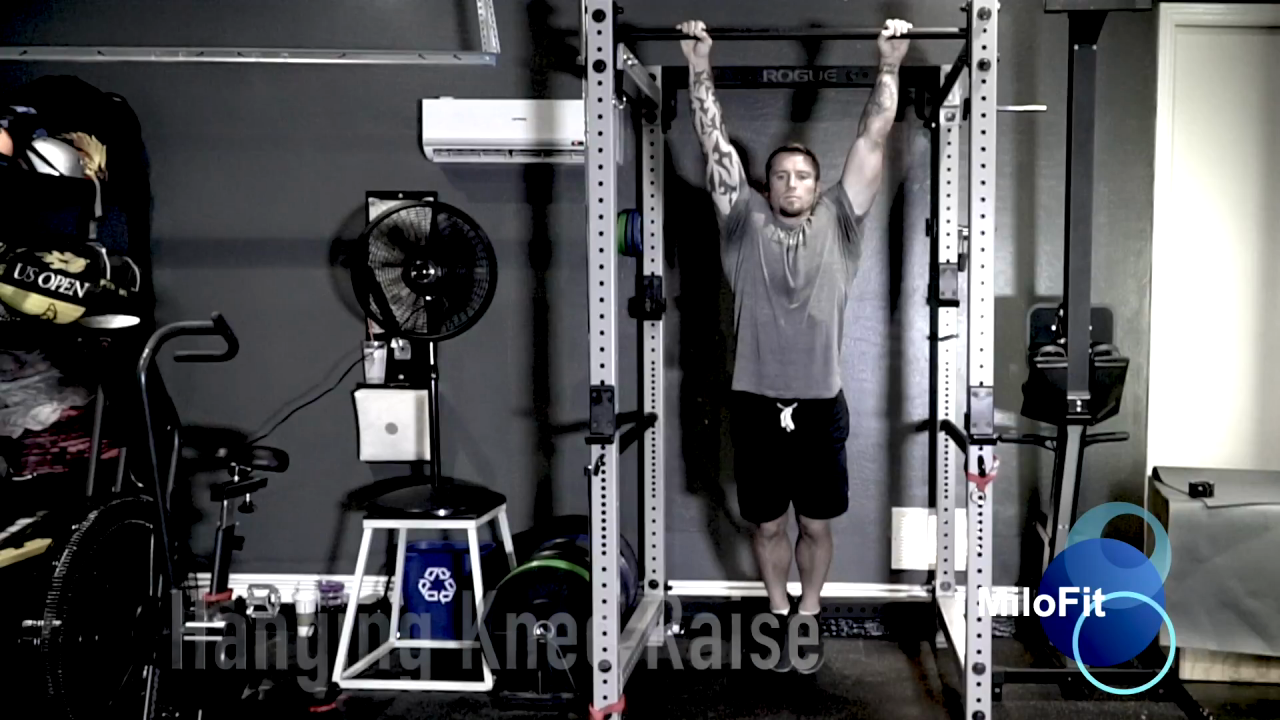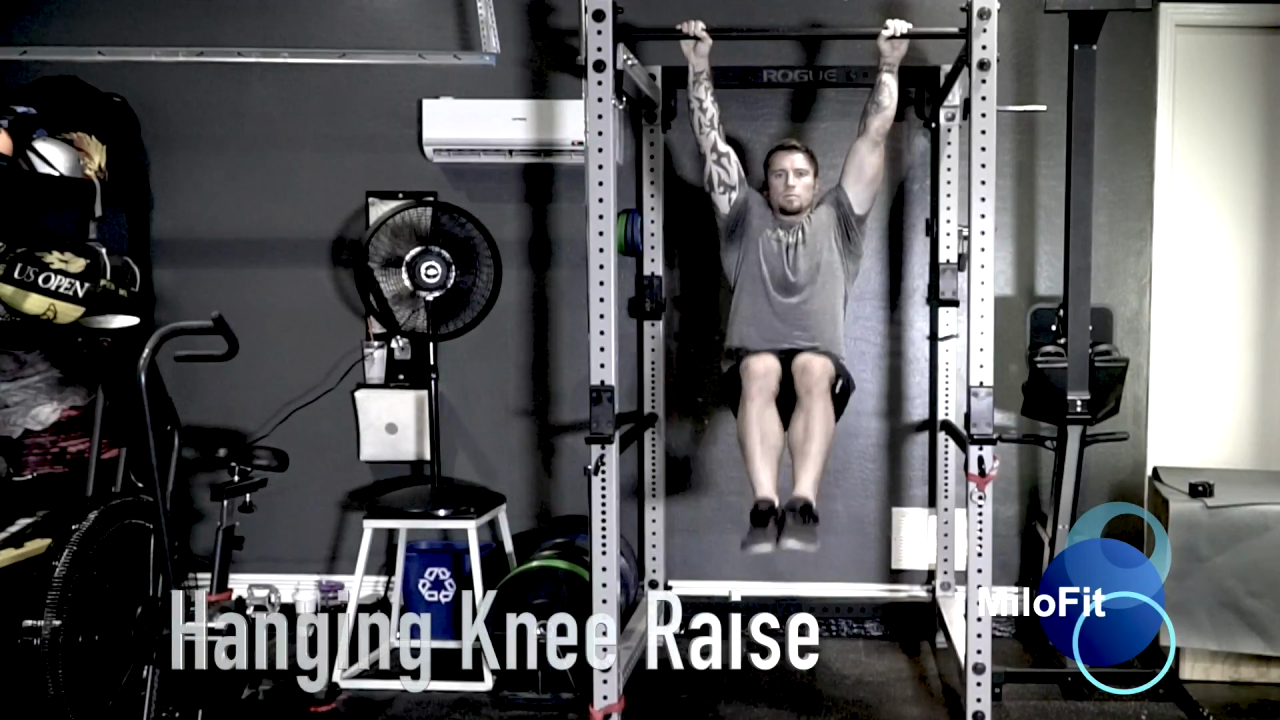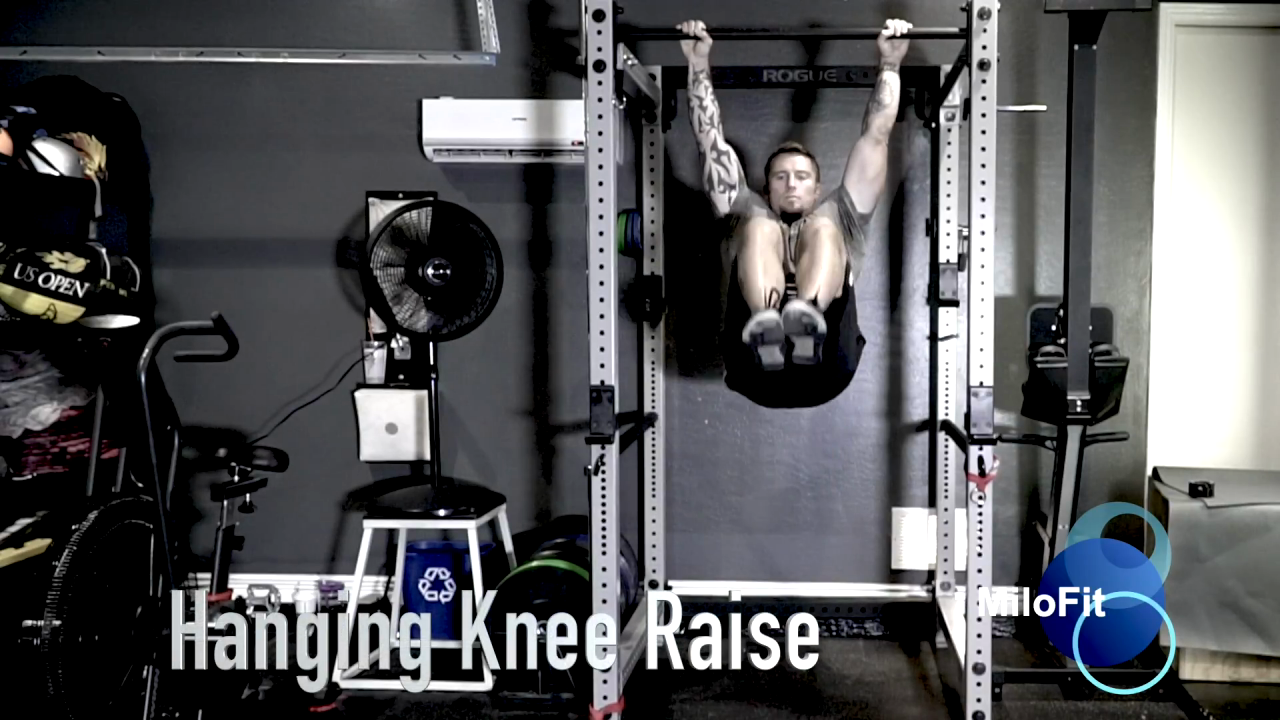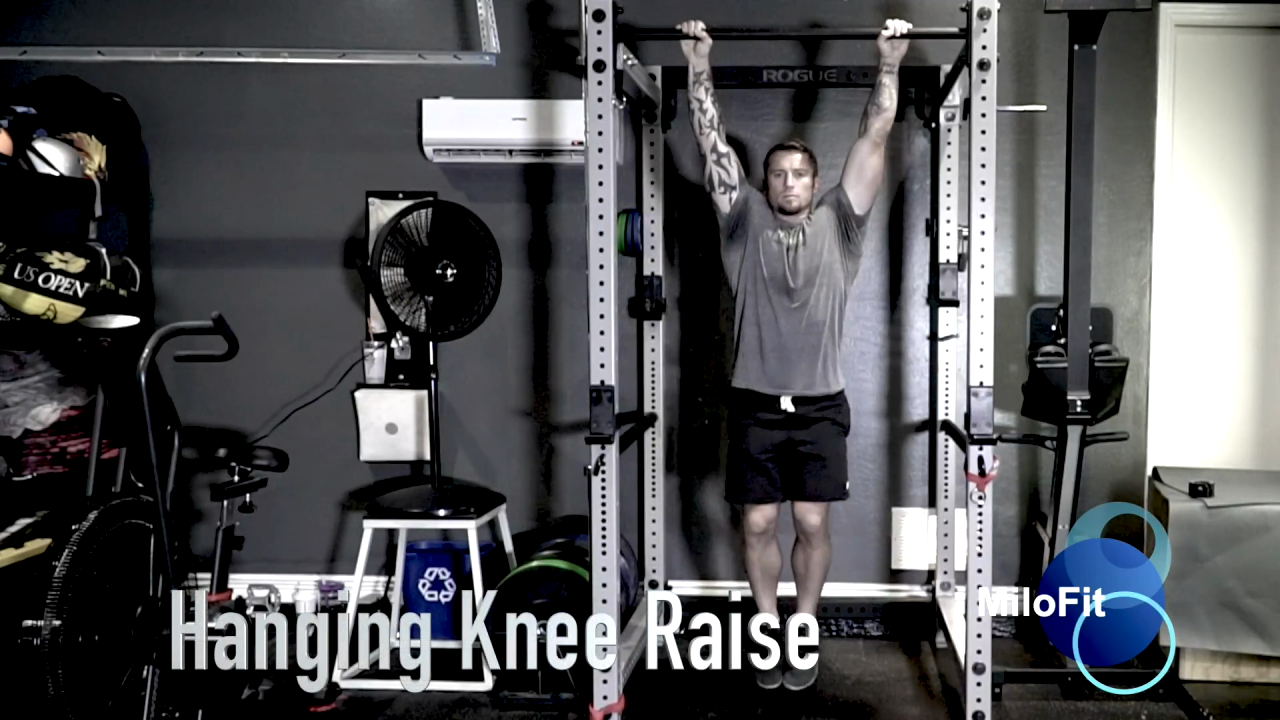
dt=0.7s
person 1, frame 1
left shoulder: (839, 219)
right shoulder: (744, 220)
left elbow: (872, 141)
right elbow: (715, 144)
left wrist: (889, 65)
right wrist: (700, 67)
left hip: (820, 405)
right hip: (757, 404)
left knee: (816, 524)
right knee: (768, 525)
left ankle: (809, 616)
right ankle: (780, 614)
person 1, frame 2
left shoulder: (837, 216)
right shoulder: (743, 215)
left elbow: (871, 137)
right elbow: (713, 144)
left wrist: (888, 65)
right wrist: (699, 66)
left hip: (820, 373)
right hip: (756, 369)
left knee: (811, 372)
right knee: (759, 372)
left ankle: (801, 507)
right ankle: (766, 509)
person 1, frame 3
left shoulder: (839, 213)
right shoulder: (749, 211)
left elbow: (876, 137)
right elbow: (711, 143)
left wrist: (889, 65)
right wrist: (699, 66)
left knee: (823, 230)
right knee: (759, 231)
left ankle: (807, 316)
right ankle: (765, 325)
person 1, frame 4
left shoulder: (839, 219)
right shoulder: (745, 218)
left elbow: (873, 139)
right elbow: (713, 143)
left wrist: (889, 66)
right wrist: (699, 67)
left hip: (820, 404)
right hip: (755, 402)
left knee: (812, 523)
right knee: (758, 523)
right ankle: (769, 630)
